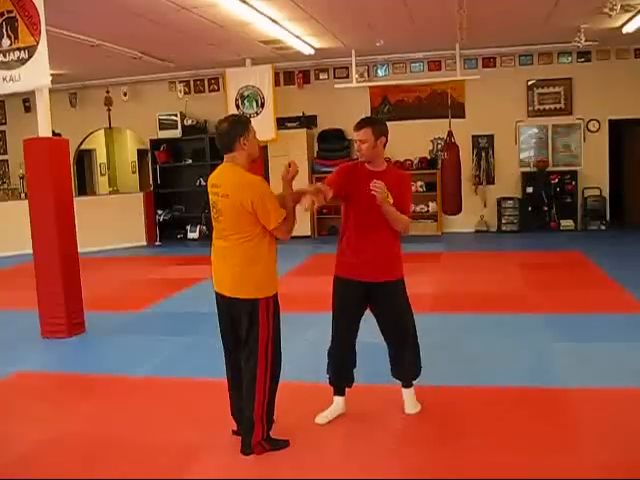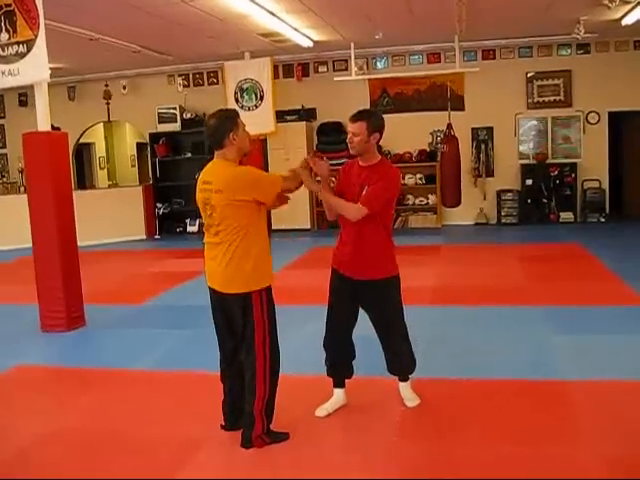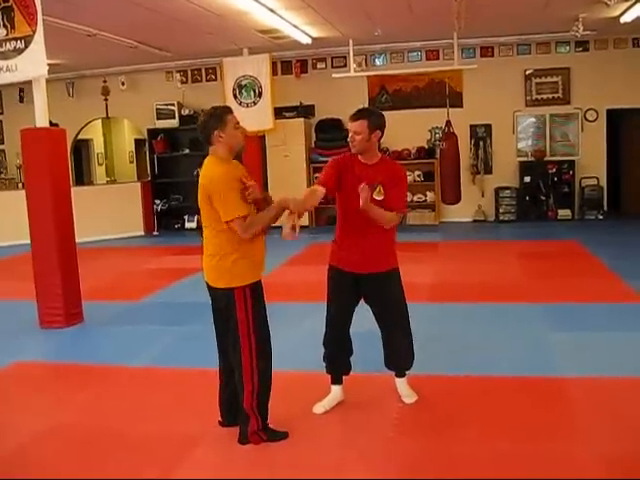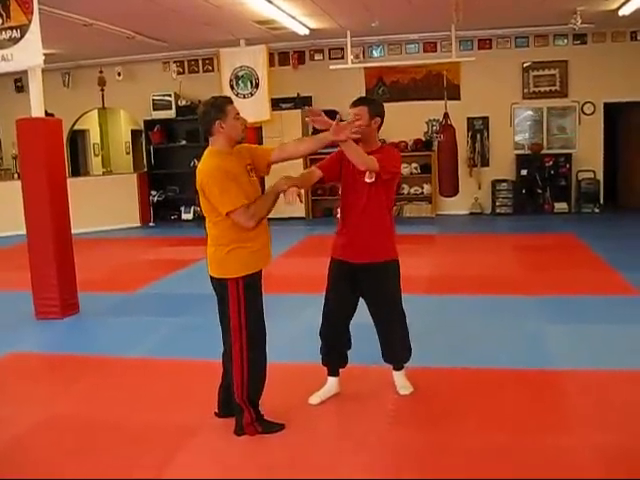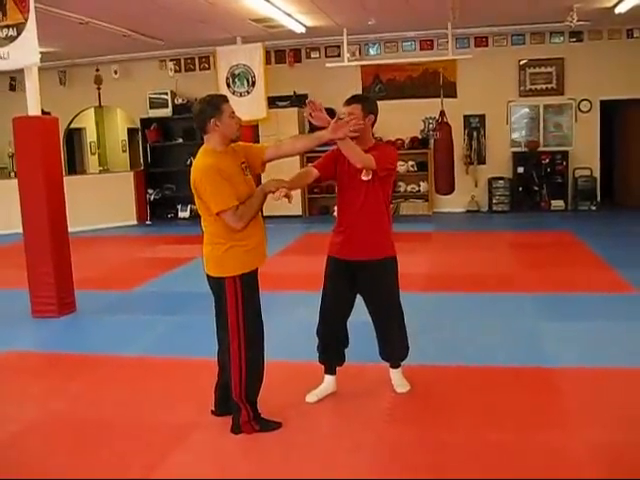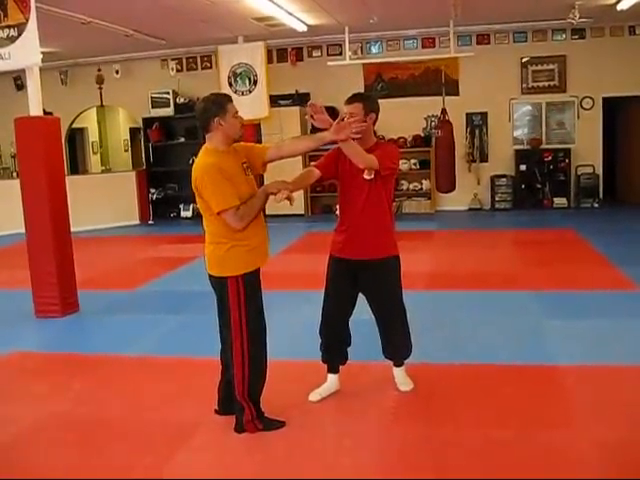
dt=0.5s
person 1, frame 1
left shoulder: (216, 180)
right shoulder: (252, 184)
right elbow: (283, 231)
left wrist: (287, 193)
right wrist: (291, 191)
left hip: (225, 286)
right hip: (253, 289)
left knee: (237, 358)
right knee: (261, 362)
left ankle: (244, 421)
right ankle: (256, 437)
person 1, frame 2
left shoulder: (207, 176)
right shoulder: (244, 176)
right elbow: (290, 185)
left wrist: (273, 191)
right wrist: (296, 173)
left hip: (219, 280)
right hip: (247, 282)
left knee: (233, 353)
right knee: (260, 356)
left ankle: (234, 415)
right ankle: (256, 430)
person 1, frame 3
left shoulder: (222, 169)
right shoulder: (222, 175)
left elbow: (248, 207)
right elbow: (246, 229)
left wrist: (258, 197)
right wrist: (278, 206)
left hip: (224, 274)
right hip: (236, 276)
left knee: (232, 348)
right knee: (252, 351)
left ankle: (231, 412)
right ankle: (254, 427)
person 1, frame 4
left shoulder: (243, 154)
right shoulder: (214, 169)
left elbow: (287, 150)
right elbow: (248, 218)
left wrist: (330, 137)
right wrist: (276, 189)
left hip: (244, 264)
right hip: (234, 267)
left knee: (239, 339)
right knee: (247, 341)
left ankle: (229, 403)
right ankle: (248, 418)
person 1, frame 5
left shoulder: (237, 152)
right shoulder: (207, 168)
left elbow: (283, 148)
right elbow: (237, 219)
left wrist: (327, 135)
right wrist: (264, 190)
left hip: (240, 262)
right hip: (230, 266)
left knee: (235, 338)
right knee: (244, 341)
left ankle: (225, 402)
right ankle: (245, 416)
person 1, frame 6
left shoulder: (239, 152)
right shoulder: (209, 167)
left elbow: (283, 149)
right elbow: (238, 219)
left wrist: (329, 136)
right wrist: (266, 191)
left hip: (242, 261)
right hip: (233, 265)
left knee: (238, 337)
right knee: (247, 340)
left ankle: (230, 401)
right ankle: (249, 415)
person 2, frame 1
left shoulder: (400, 179)
right shoulder: (348, 172)
left elbow: (404, 226)
right elbow: (325, 191)
left wrist: (384, 202)
right wrist: (315, 194)
left hip: (386, 274)
right hip: (348, 272)
left knee: (401, 333)
right knee: (341, 338)
left ankle: (408, 390)
right ankle: (338, 400)
person 2, frame 2
left shoulder: (388, 175)
right shoulder: (347, 169)
left elbow: (355, 213)
right elbow: (332, 214)
left wrist: (318, 190)
right wrist: (324, 179)
left hip: (378, 270)
right hip: (344, 267)
left knee: (392, 329)
right knee: (336, 332)
left ankle: (404, 384)
right ankle: (339, 393)
person 2, frame 3
left shoulder: (394, 172)
right shoulder: (340, 165)
left elbow: (391, 220)
right elbow: (316, 192)
left wrist: (367, 206)
right wrist: (295, 211)
left hip: (381, 265)
right hip: (342, 263)
left knee: (395, 324)
right knee: (335, 327)
left ankle: (401, 379)
right ankle: (336, 389)
person 2, frame 4
left shoulder: (391, 156)
right shoulder: (343, 155)
left elbow: (365, 164)
right elbow: (315, 172)
right wrist: (295, 183)
left hip: (380, 256)
right hip: (344, 254)
left knee: (390, 316)
right knee: (333, 319)
left ankle: (398, 372)
right ankle: (332, 380)
person 2, frame 5
left shoulder: (387, 154)
right shoulder: (338, 155)
left elbow: (363, 162)
right elbow: (311, 172)
left wrist: (330, 128)
right wrist: (287, 184)
left hip: (378, 254)
right hip: (341, 252)
left knee: (388, 315)
right knee: (330, 317)
left ankle: (396, 370)
right ankle: (329, 379)
person 2, frame 6
left shoulder: (388, 152)
right shoulder: (339, 154)
left elbow: (365, 162)
right elbow: (313, 173)
left wrist: (333, 129)
right wrist: (289, 186)
left hip: (380, 253)
right hip: (343, 251)
left knee: (391, 314)
right knee: (333, 317)
left ankle: (399, 369)
right ankle: (332, 378)
